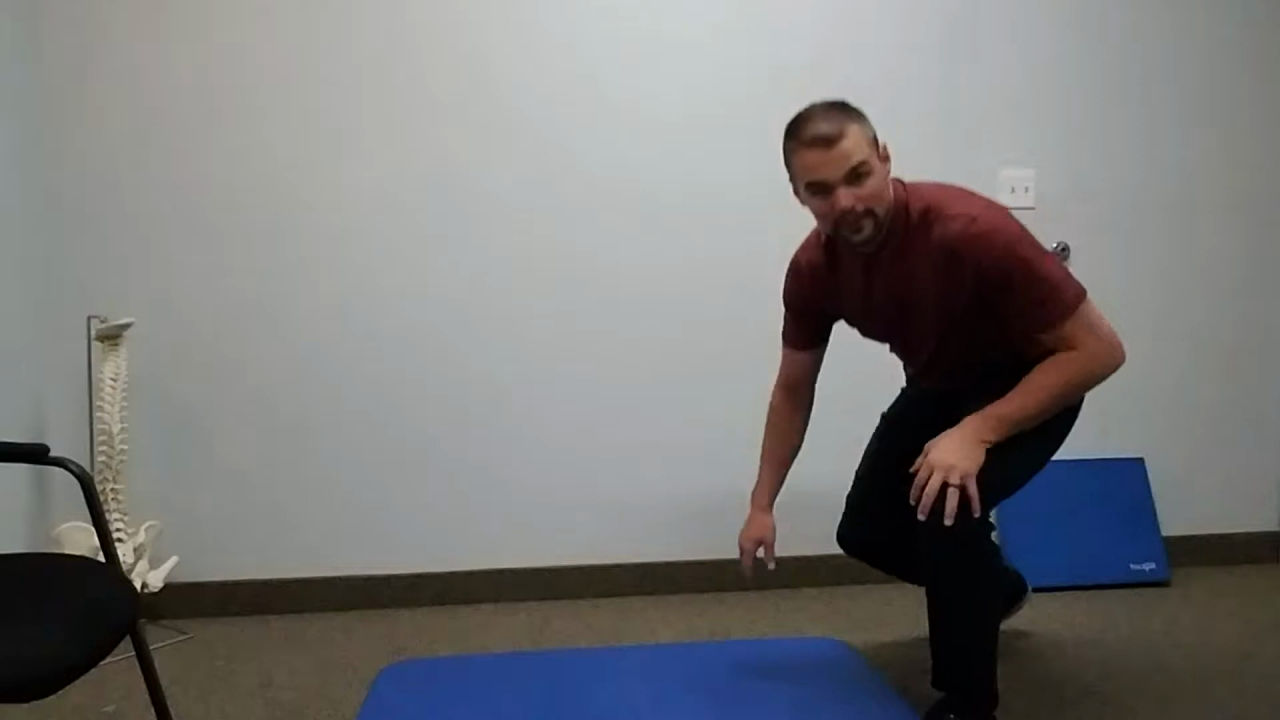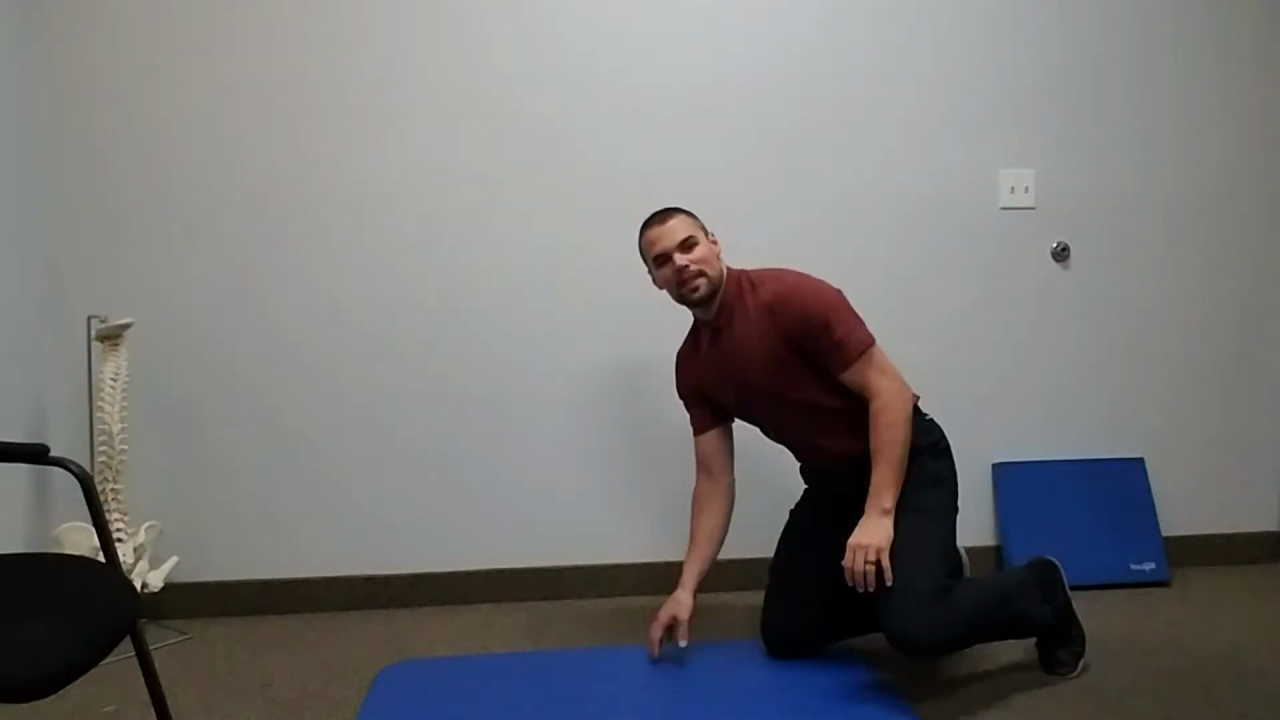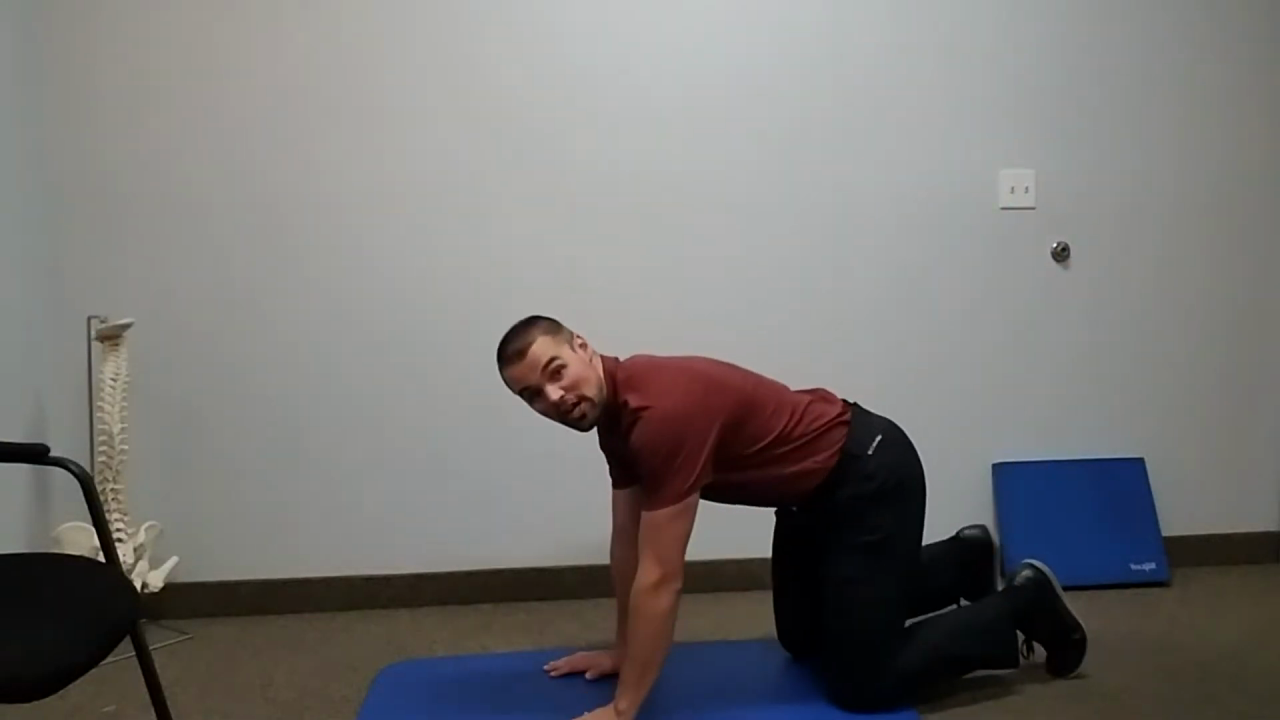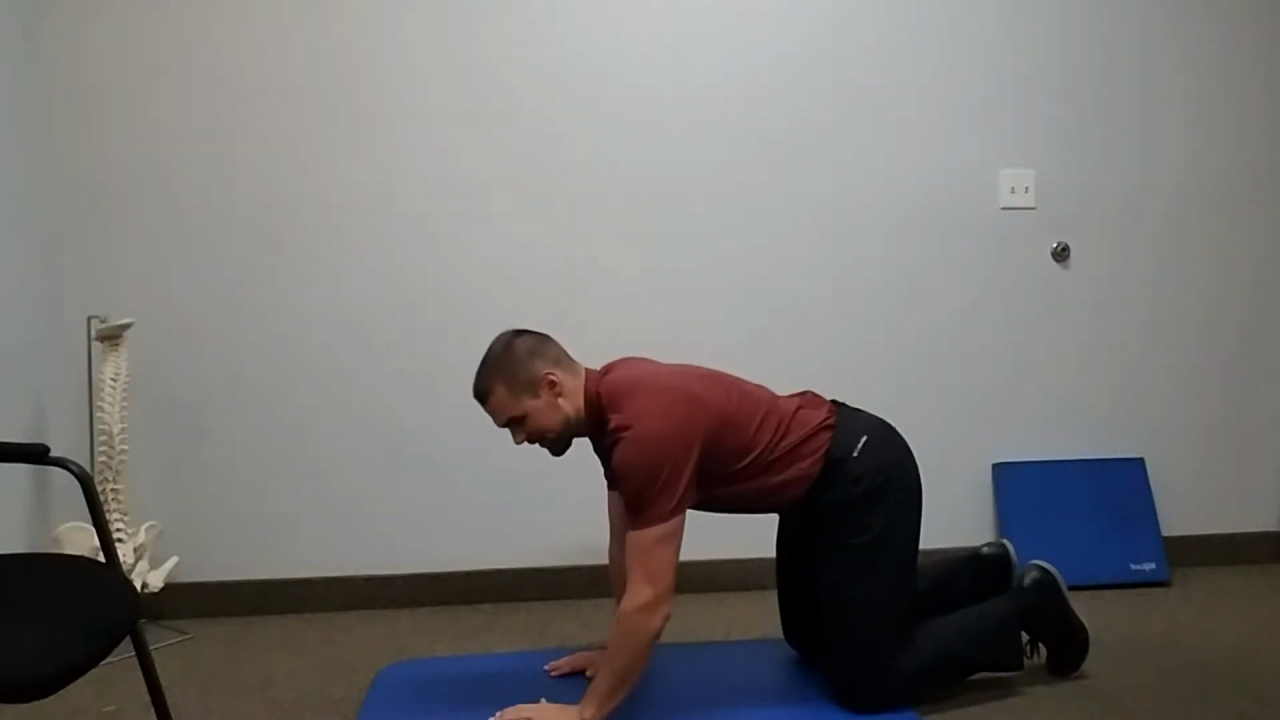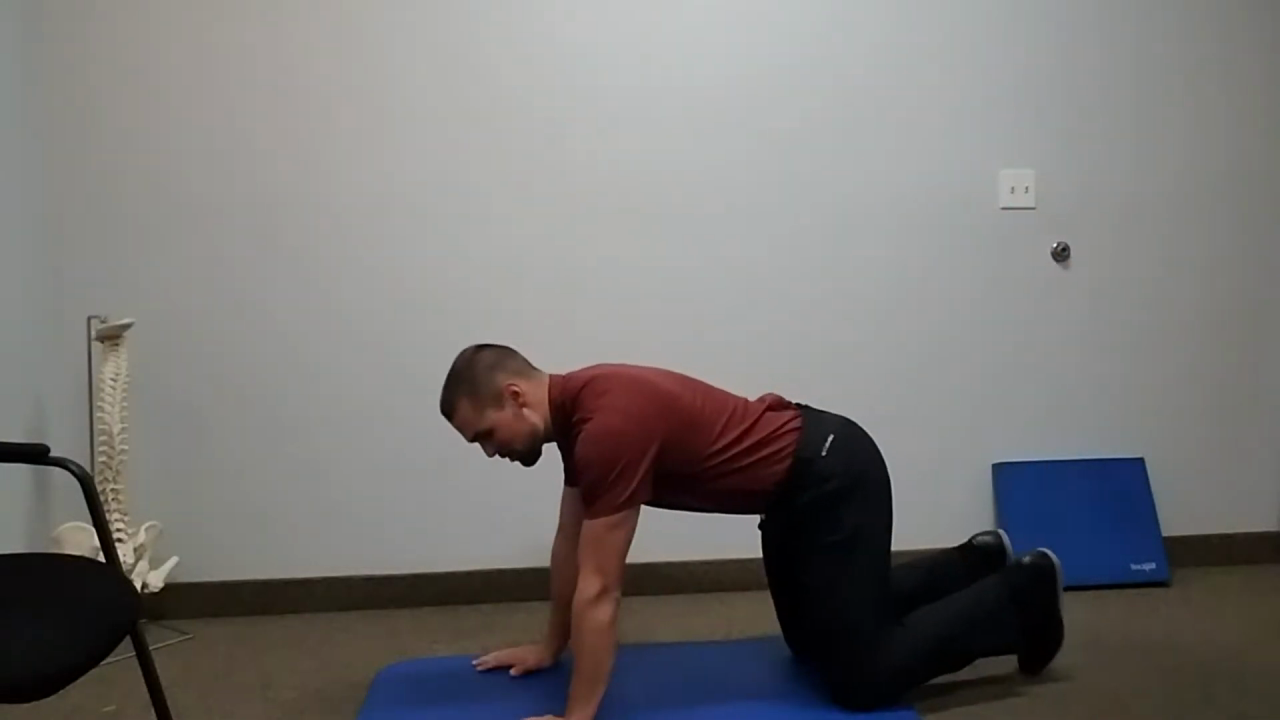
dt=1s
person 1, frame 1
left shoulder: (971, 232)
right shoulder: (813, 268)
left elbow: (1098, 350)
right elbow: (794, 390)
left wrist: (976, 434)
right wrist: (762, 504)
left hip: (1028, 388)
right hip: (936, 390)
left knee: (945, 510)
right knee: (866, 532)
right ankle: (993, 587)
person 1, frame 2
left shoulder: (790, 298)
right shoulder: (692, 364)
left elbow: (890, 393)
right elbow: (714, 477)
left wrist: (877, 514)
right wrist: (686, 589)
left hip: (904, 455)
right hip: (829, 480)
left knee: (915, 628)
right knee: (785, 634)
left ankle: (1041, 596)
right ankle: (934, 577)
person 1, frame 3
left shoulder: (662, 414)
right shoulder: (615, 413)
left elbow: (659, 581)
right elbow: (626, 544)
right wrist: (621, 651)
left hip: (870, 476)
right hip: (815, 483)
right knee: (804, 638)
left ankle: (1023, 606)
right ankle: (962, 562)
person 1, frame 4
left shoulder: (645, 430)
right shoulder: (608, 397)
left elbow: (651, 598)
right elbow: (625, 543)
right wrist: (617, 652)
left hip: (864, 478)
right hip: (818, 478)
right knee: (811, 639)
left ankle: (1027, 606)
right ankle: (981, 574)
person 1, frame 5
left shoulder: (607, 427)
right shoulder: (578, 407)
left elbow: (598, 590)
right elbow: (570, 547)
right wrist: (549, 647)
left hip: (832, 477)
right hip: (798, 478)
right knee: (813, 640)
left ankle: (1019, 593)
right ankle: (974, 565)
